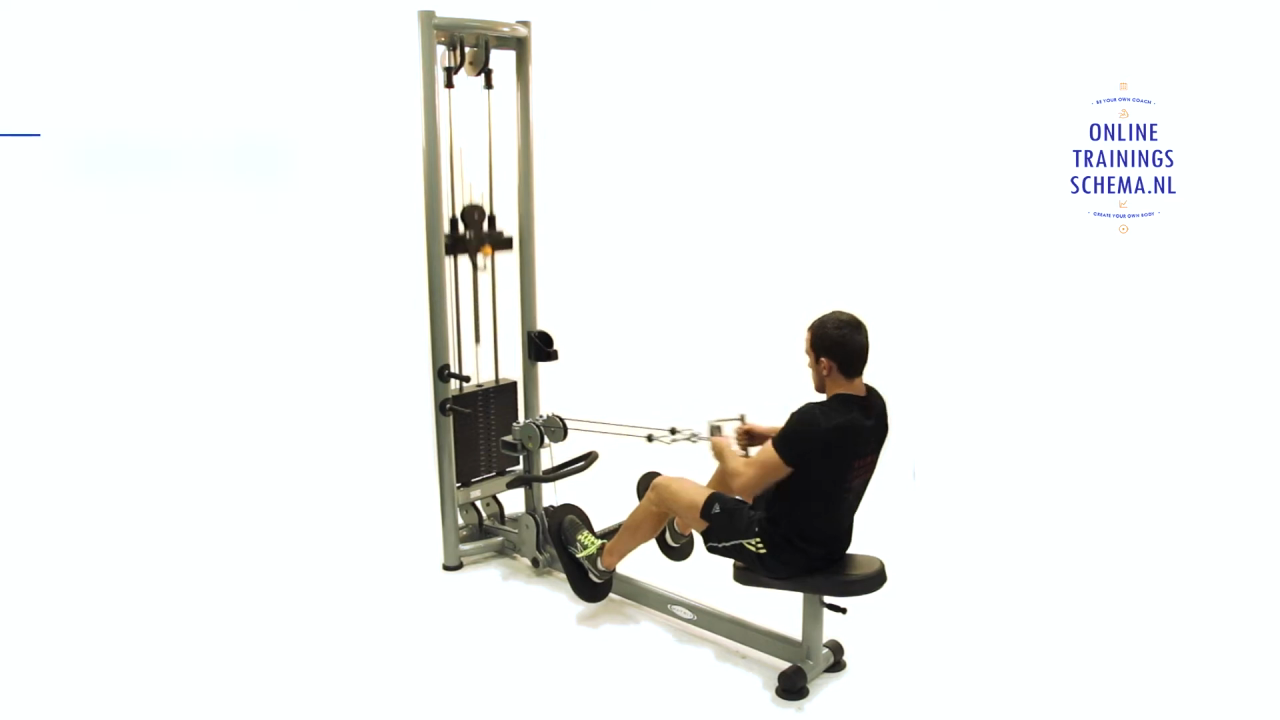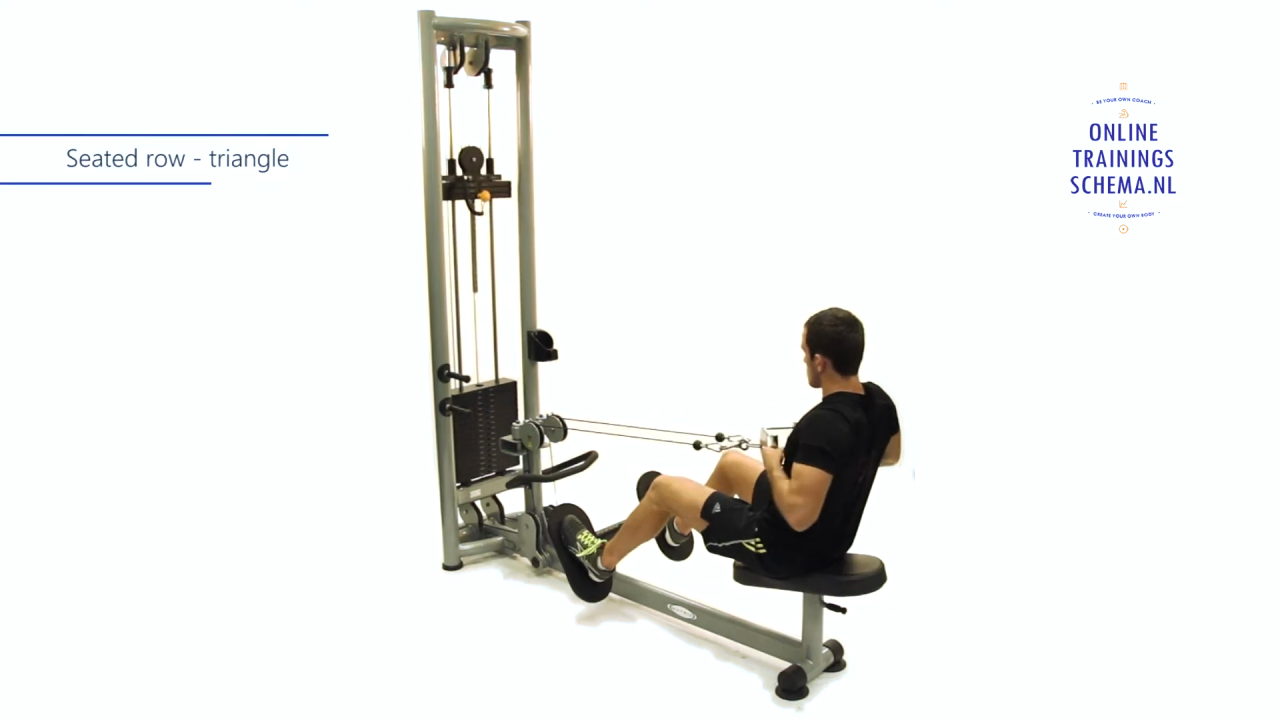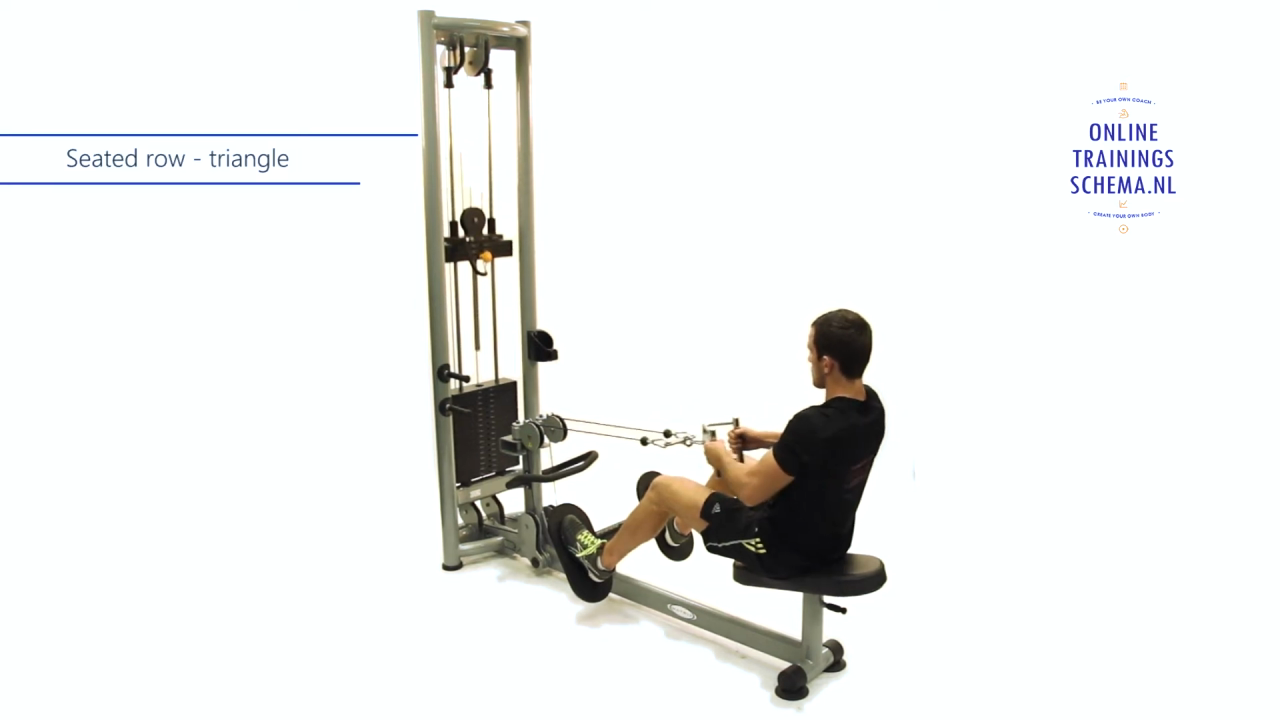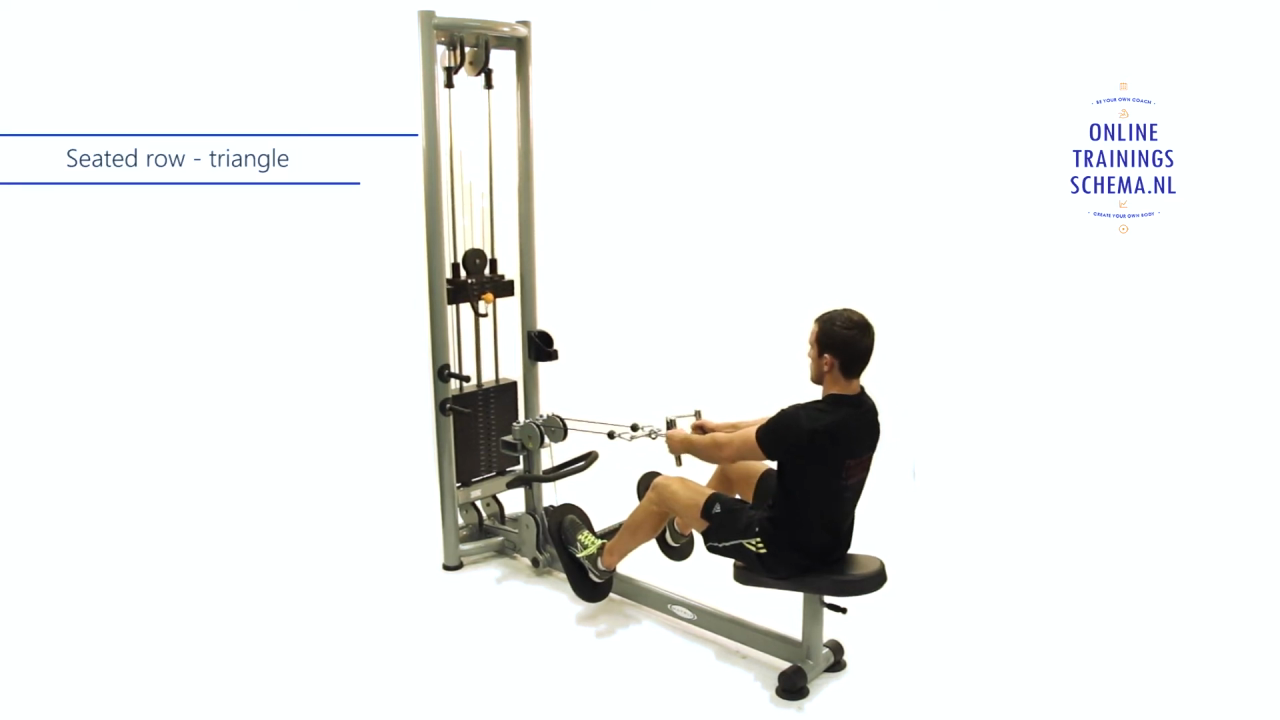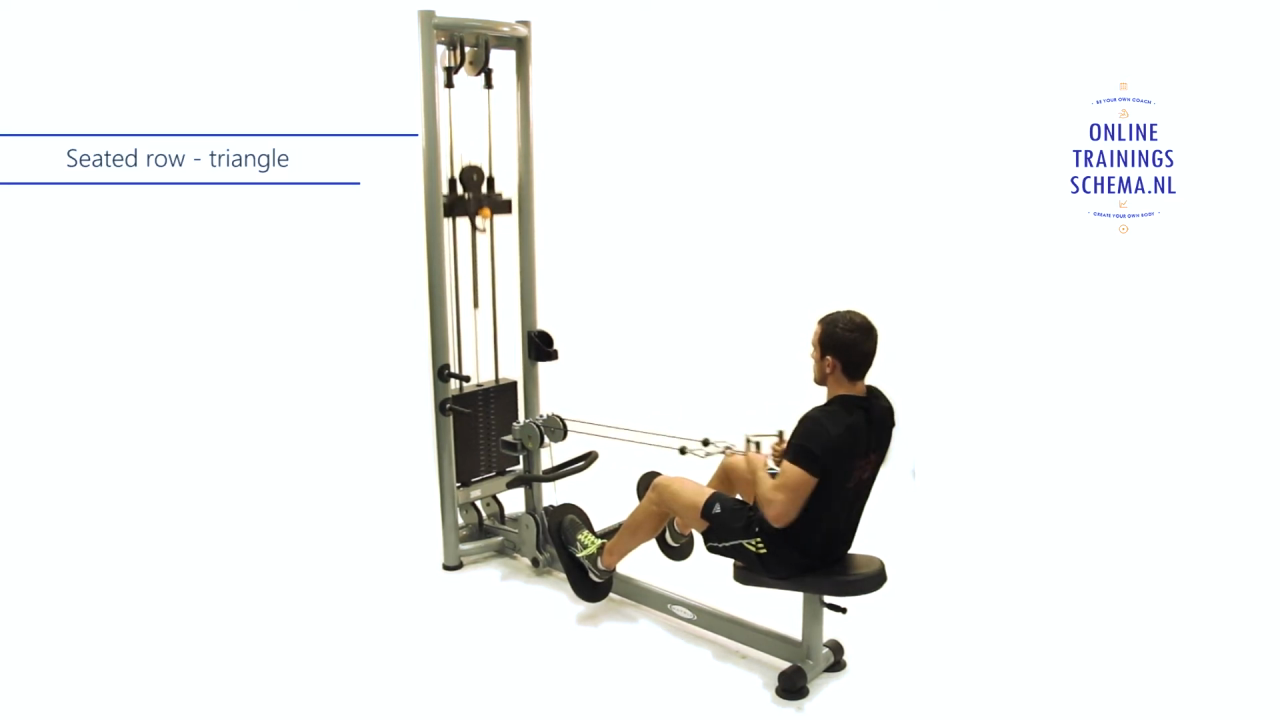
dt=0.7s
person 1, frame 1
left shoulder: (816, 420)
right shoulder: (872, 405)
left elbow: (742, 482)
left wrist: (723, 449)
right wrist: (772, 435)
left hip: (784, 548)
right hip: (828, 540)
left knee: (663, 488)
right knee: (731, 467)
left ankle: (603, 561)
right ankle: (680, 528)
person 1, frame 2
left shoulder: (824, 423)
right shoulder: (879, 402)
left elbow: (799, 514)
right elbow: (891, 455)
left wrist: (774, 466)
left hip: (786, 548)
right hip: (831, 540)
left knee: (664, 487)
right knee: (731, 462)
left ankle: (604, 559)
right ankle: (678, 527)
person 1, frame 3
left shoulder: (815, 424)
right shoulder: (870, 407)
left elbow: (750, 490)
left wrist: (719, 456)
right wrist: (763, 439)
left hip: (784, 548)
right hip: (828, 539)
left knee: (662, 488)
right knee: (733, 467)
left ankle: (603, 559)
right ankle: (678, 528)
person 1, frame 4
left shoulder: (807, 422)
right shoulder: (861, 407)
left elbow: (726, 450)
left wrist: (686, 442)
right wrist: (721, 427)
left hip: (785, 547)
right hip: (828, 538)
left knee: (664, 488)
right knee: (732, 466)
left ankle: (603, 560)
right ankle: (680, 527)
person 1, frame 5
left shoulder: (820, 426)
right shoulder: (879, 406)
left elbow: (776, 512)
left wrist: (757, 468)
left hip: (786, 549)
right hip: (830, 541)
left knee: (664, 487)
right knee: (730, 464)
left ankle: (603, 560)
right ankle: (679, 528)
